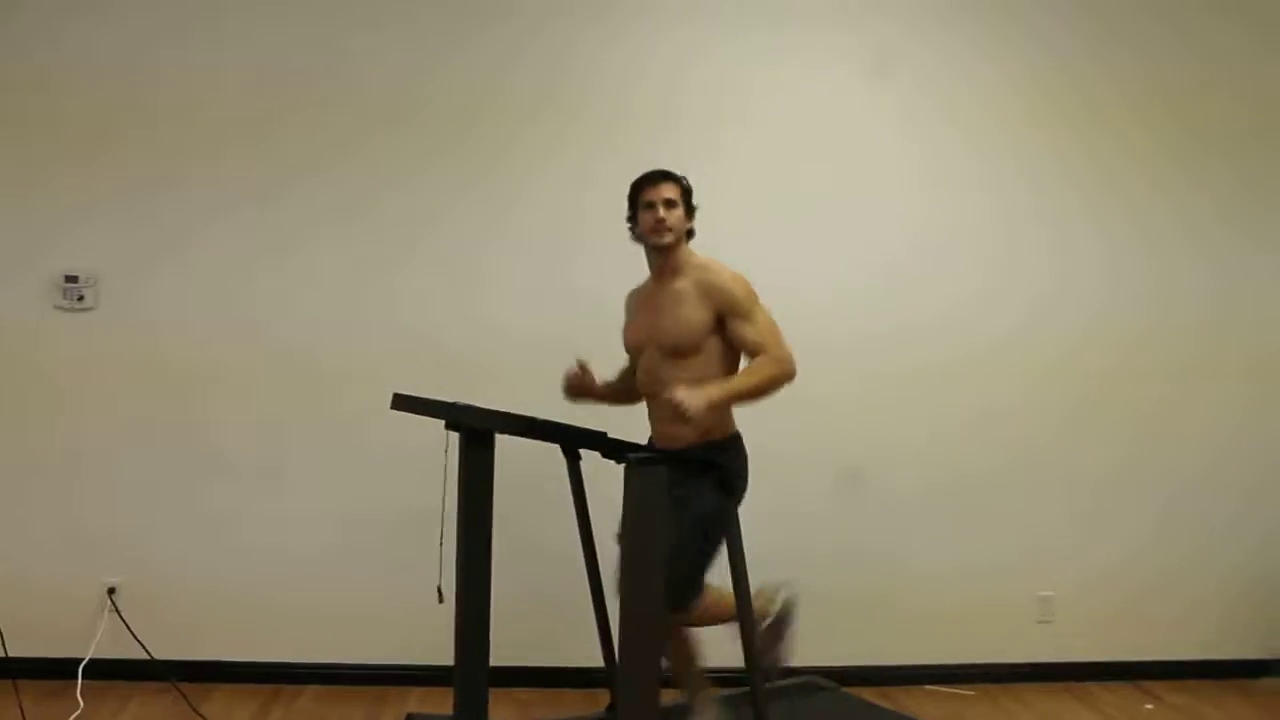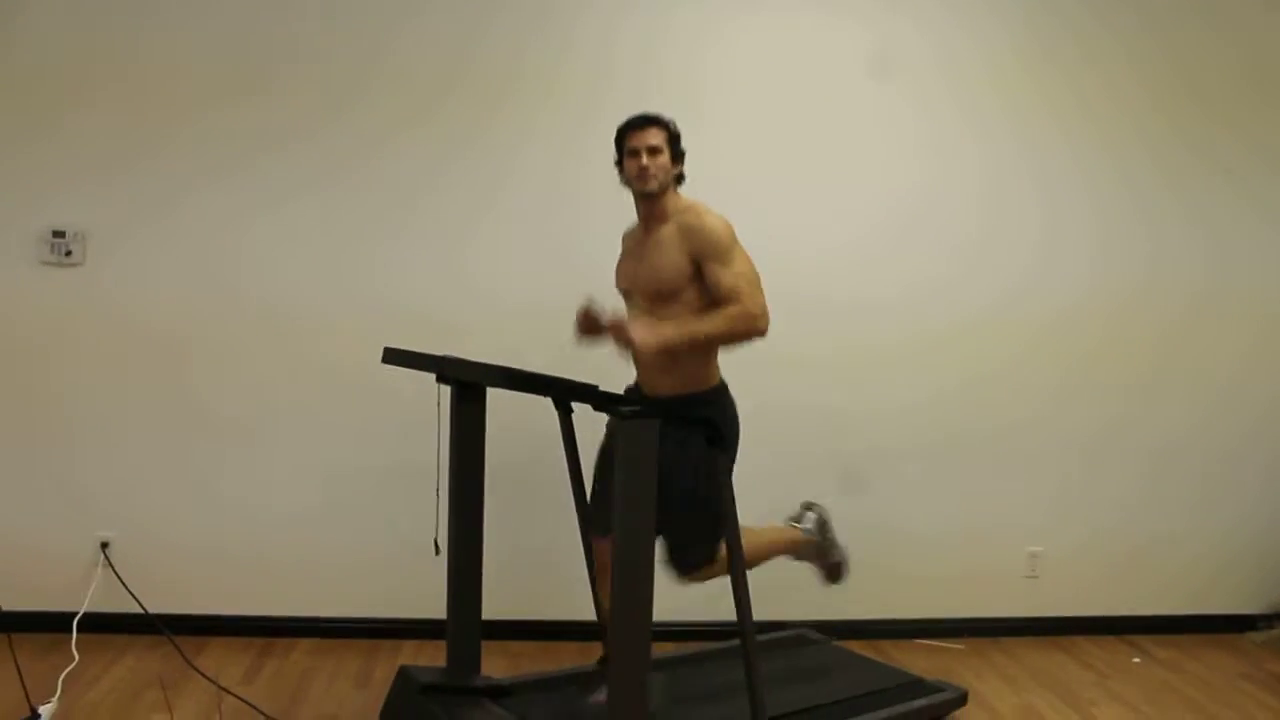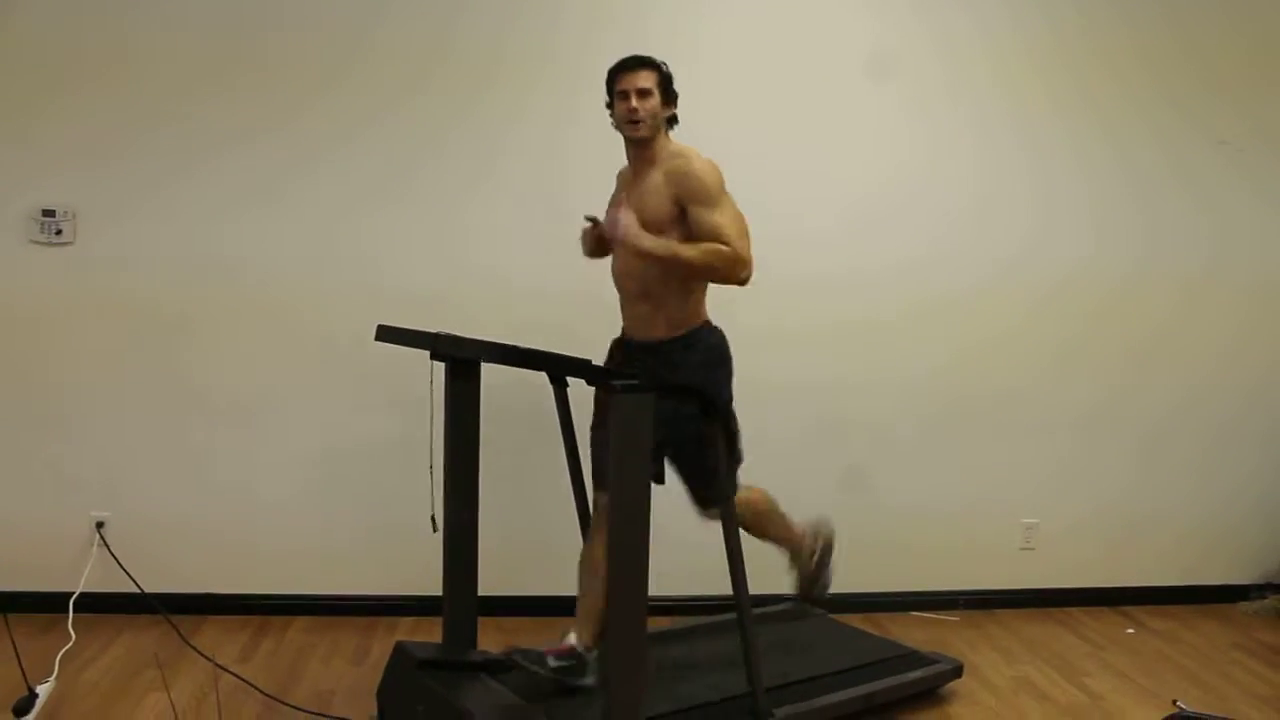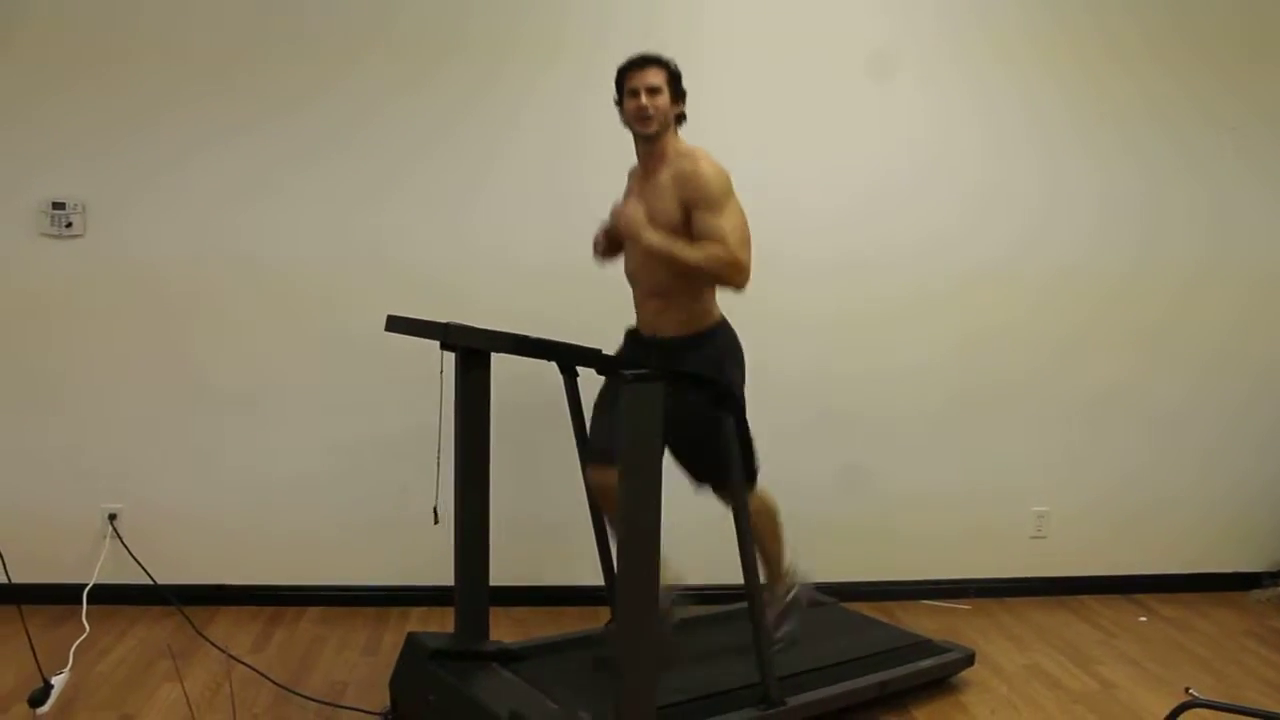
dt=0.7s
person 1, frame 1
left shoulder: (718, 284)
right shoulder: (637, 300)
left elbow: (781, 363)
left wrist: (712, 396)
right wrist: (596, 390)
left hip: (710, 464)
right hip: (657, 460)
left knee: (658, 601)
right knee: (662, 598)
left ankle: (764, 608)
person 1, frame 2
left shoulder: (704, 229)
right shoulder: (632, 240)
left elbow: (753, 315)
left wrist: (663, 335)
right wrist: (613, 325)
left hip: (699, 412)
right hip: (643, 406)
left knee: (696, 562)
right knee: (606, 544)
left ankle: (802, 533)
person 1, frame 3
left shoulder: (694, 173)
right shoulder: (627, 178)
left elbow: (738, 264)
left wrist: (644, 242)
right wrist: (608, 242)
left hip: (689, 358)
right hip: (630, 355)
left knee: (717, 498)
right knee: (608, 503)
left ankle: (807, 546)
right ankle: (580, 647)
person 1, frame 4
left shoulder: (701, 172)
right shoulder: (639, 176)
left elbow: (736, 268)
left wrist: (647, 240)
right wrist: (619, 241)
left hip: (701, 351)
right hip: (642, 345)
left knee: (731, 486)
right knee: (602, 476)
left ankle: (782, 589)
